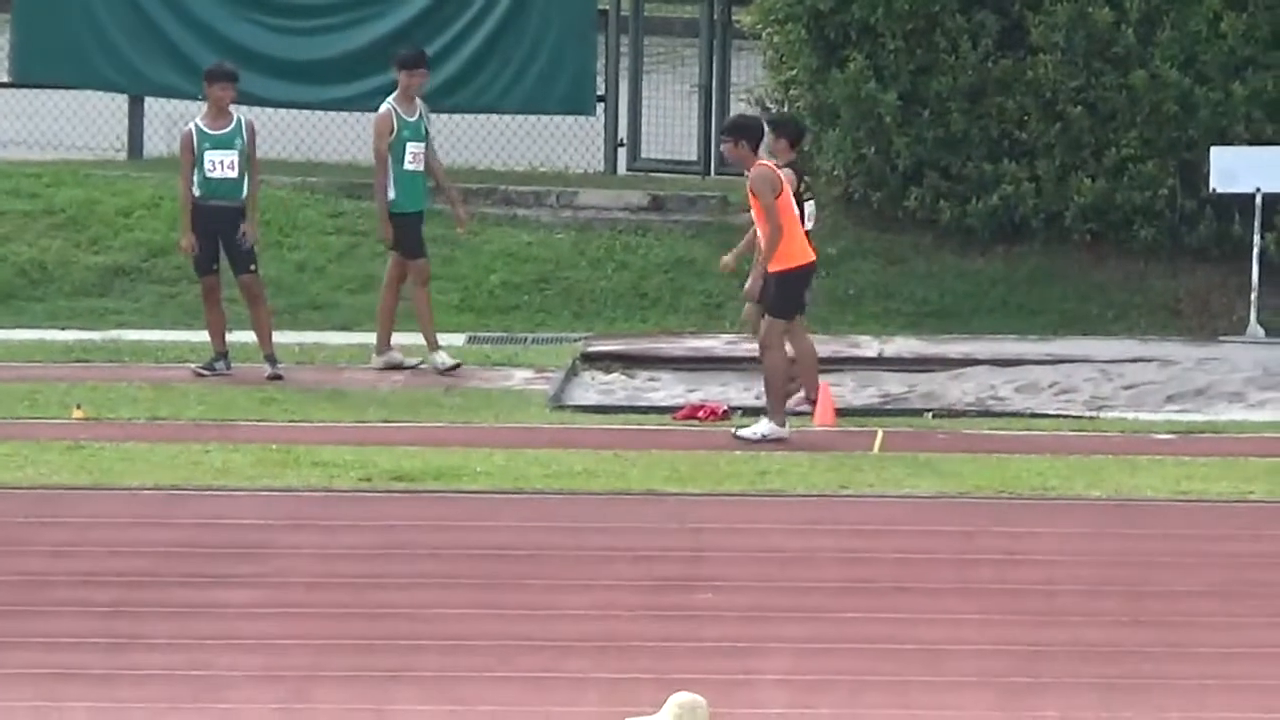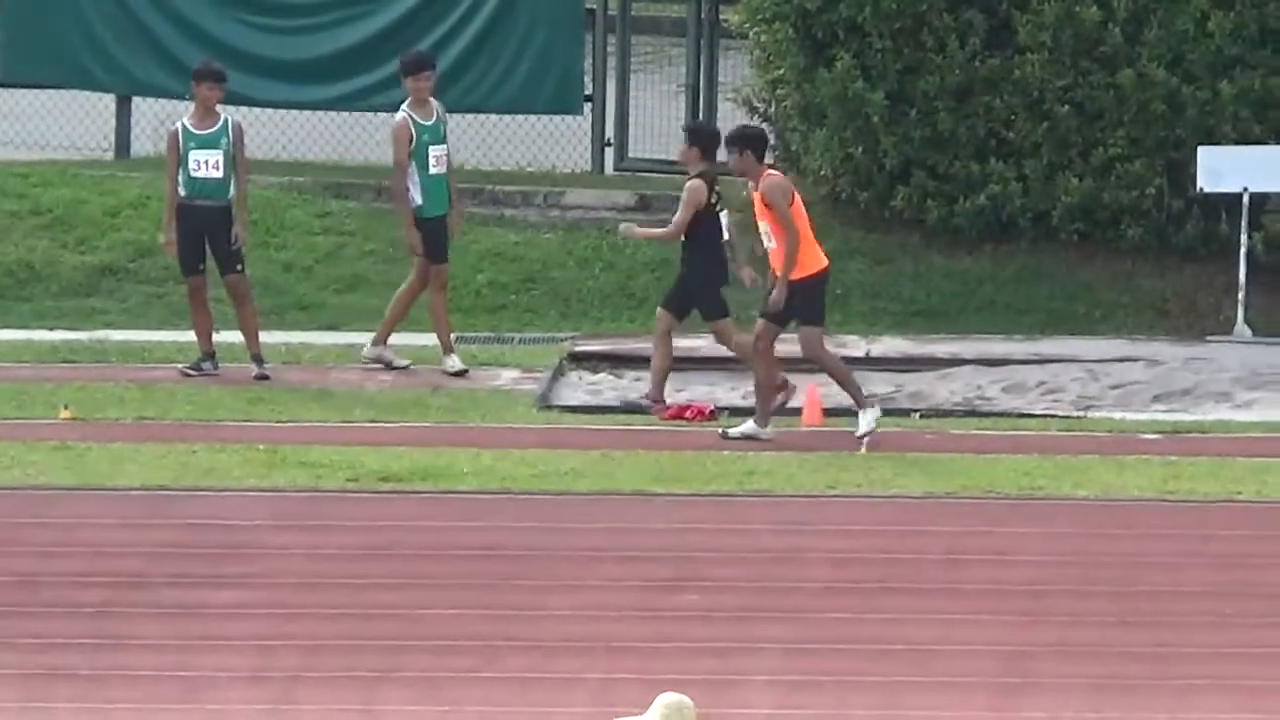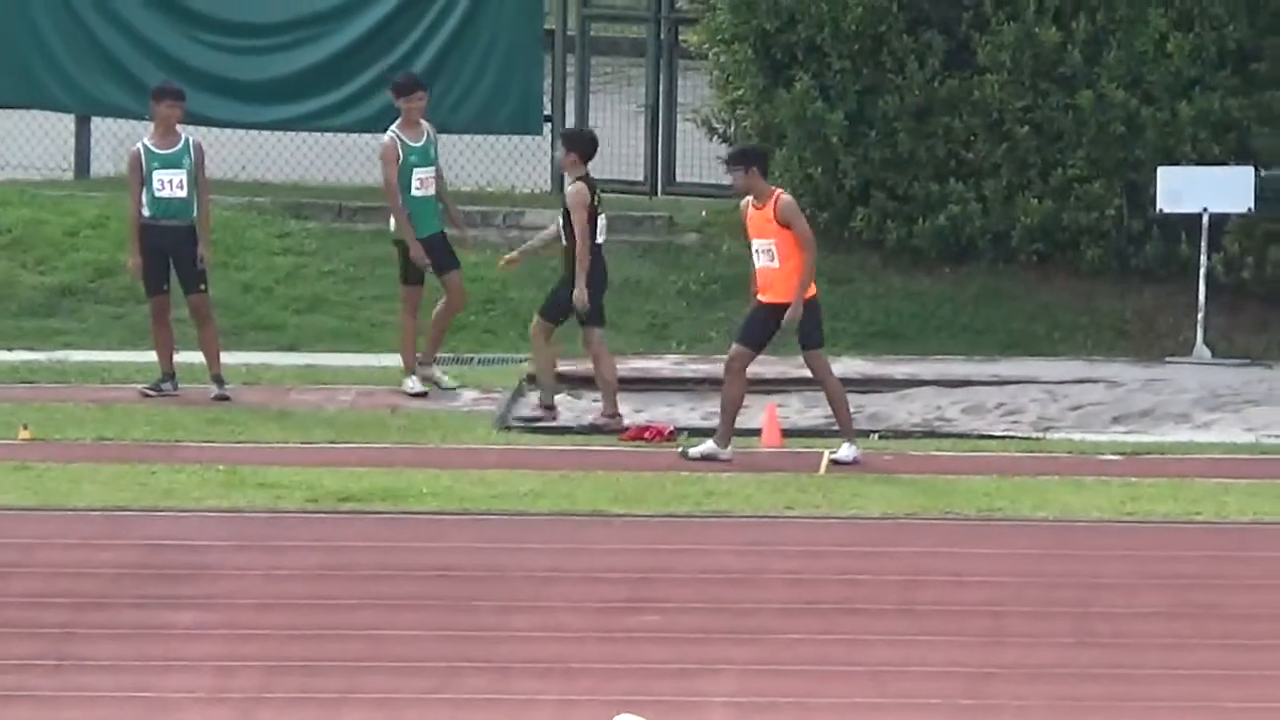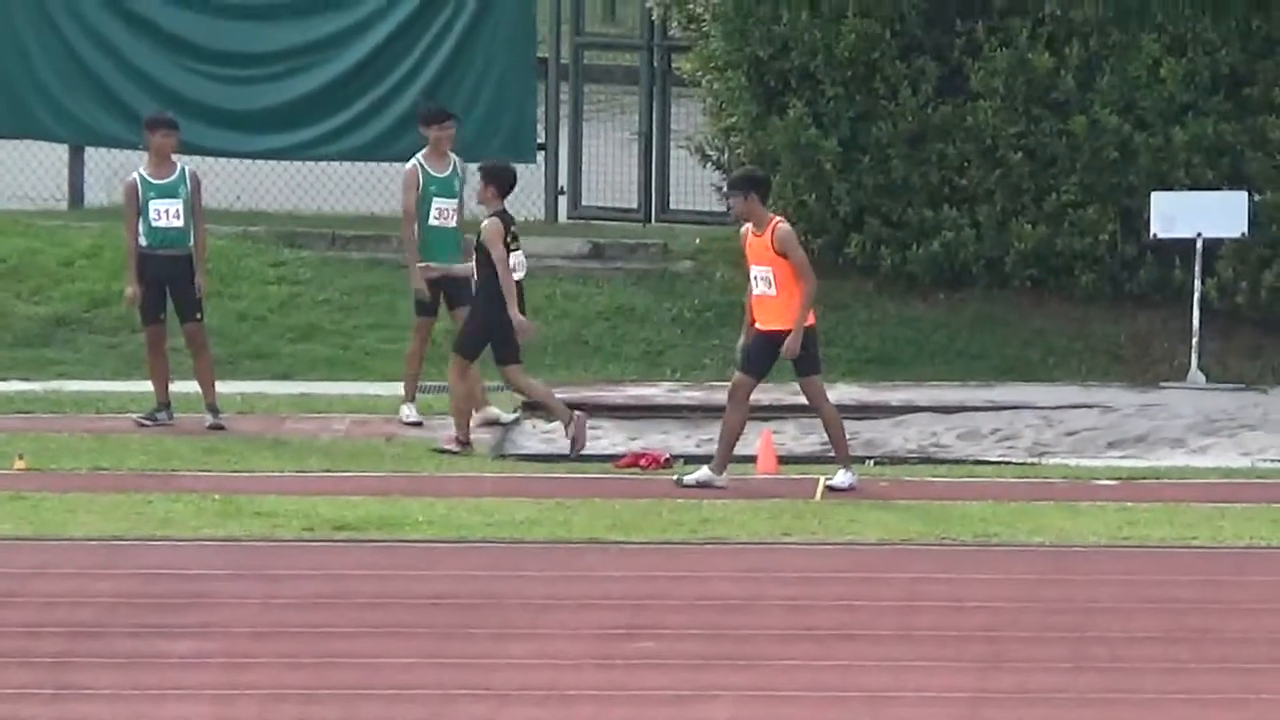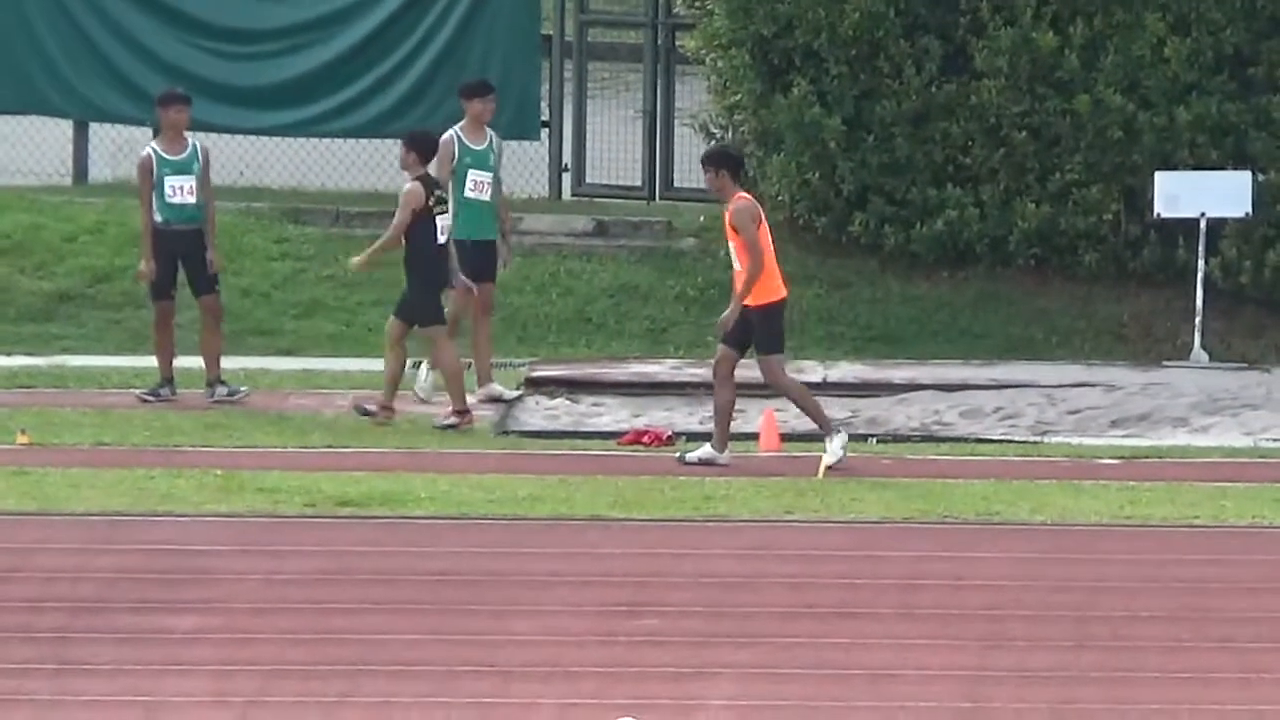
dt=0.3s
person 1, frame 1
left shoulder: (421, 109)
right shoulder: (387, 114)
left elbow: (430, 158)
right elbow: (380, 169)
left wrist: (454, 201)
right wrist: (383, 217)
left hip: (416, 204)
right hip: (399, 207)
left knee: (396, 277)
right knee: (420, 275)
left ankle: (383, 350)
right ankle: (434, 350)
person 1, frame 2
left shoulder: (439, 109)
right shoulder: (403, 123)
right elbow: (400, 179)
left wrist: (454, 202)
right wrist: (409, 227)
left hip: (441, 208)
right hip: (423, 211)
left knee: (420, 279)
right knee: (437, 281)
left ankle: (378, 344)
right ankle: (447, 353)
person 1, frame 3
left shoulder: (430, 132)
right shoulder: (391, 143)
right elbow: (392, 198)
left wrist: (457, 221)
right wrist: (411, 242)
left hip: (434, 228)
right hip: (409, 232)
left knee: (457, 293)
right knee: (411, 300)
left ankle: (426, 362)
right ankle: (409, 372)
person 1, frame 4
left shoulder: (458, 165)
right shoulder: (415, 170)
right elbow: (408, 223)
left wrist: (466, 259)
right wrist: (415, 270)
left hip: (455, 261)
right hip: (429, 261)
right knee: (423, 330)
left ankle: (481, 405)
right ankle: (408, 402)
person 1, frame 5
left shoulder: (494, 141)
right shoulder: (451, 141)
right elbow: (440, 191)
left wrist: (506, 237)
left hip: (487, 235)
right hip: (459, 234)
left knee: (485, 306)
right knee: (459, 305)
left ankle: (485, 383)
right ankle: (430, 367)
person 2, frame 1
left shoulder: (759, 175)
right shoulder: (762, 172)
left elbow: (776, 228)
left wrist: (757, 275)
right wrist: (758, 270)
left hip: (791, 265)
right hip: (787, 265)
left knee: (770, 340)
right knee: (774, 340)
left ankle: (776, 421)
right ankle: (775, 416)
person 2, frame 2
left shoulder: (774, 185)
right shoulder: (755, 187)
left elbow: (795, 236)
left wrist: (781, 287)
right wrist: (773, 281)
left hip: (809, 274)
right hip: (787, 276)
left knee: (812, 348)
right knee: (761, 340)
left ankle: (866, 406)
right ankle: (760, 422)
person 2, frame 3
left shoulder: (784, 204)
right shoulder: (746, 207)
left elbow: (810, 252)
left wrist: (798, 303)
right wrist: (758, 299)
left hip: (800, 300)
right hip: (767, 302)
left knee: (820, 370)
right knee: (734, 363)
left ankle: (849, 441)
right ankle: (721, 442)
person 2, frame 4
left shoulder: (781, 232)
right shoulder: (746, 233)
left elbow: (809, 283)
left wrist: (796, 334)
right wrist: (746, 330)
left hip: (796, 328)
right hip: (766, 328)
left knee: (817, 398)
right knee: (738, 391)
left ankle: (846, 468)
right ankle: (716, 469)
person 2, frame 5
left shoulder: (741, 207)
right shoulder: (734, 207)
left elbow: (757, 262)
left wrist: (734, 306)
right wrist: (736, 304)
left hip: (766, 301)
right hip: (750, 303)
left knee: (774, 376)
right knee: (722, 366)
left ankle: (833, 433)
right ankle: (718, 447)
person 3, frame 1
left shoulder: (245, 127)
right shoulder: (192, 133)
left elbow: (252, 175)
right elbow: (186, 183)
left wrist: (251, 219)
right wrist: (185, 230)
left hip: (234, 213)
right hip: (203, 214)
left knee: (251, 285)
right knee: (209, 288)
left ankle: (270, 358)
right ankle: (221, 356)
person 3, frame 2
left shoulder: (232, 127)
right shoulder: (178, 132)
left elbow: (241, 178)
right elbow: (172, 182)
left wrist: (241, 222)
right wrist: (167, 227)
left hip: (221, 213)
right hip: (189, 214)
left knee: (238, 286)
right knee: (196, 288)
left ankle: (257, 358)
right ankle: (207, 357)
person 3, frame 3
left shoulder: (193, 147)
right shoulder: (139, 152)
left elbow: (202, 196)
right elbow: (135, 203)
left wrist: (205, 241)
right wrist: (134, 249)
left hip: (185, 233)
right hip: (153, 234)
left knee: (201, 306)
right knee: (159, 308)
left ankle: (217, 378)
right ankle: (167, 377)
person 3, frame 4
left shoulder: (189, 176)
right shoulder: (135, 183)
left elbow: (199, 225)
right elbow: (132, 234)
left wrist: (201, 270)
right wrist: (131, 279)
left hip: (182, 262)
right hip: (150, 263)
left knee: (196, 335)
right knee: (155, 337)
left ankle: (212, 408)
right ankle: (163, 407)
person 3, frame 5
left shoulder: (200, 152)
right shoulder: (149, 157)
left elbow: (207, 200)
right elbow: (146, 209)
left wrist: (212, 245)
right wrist: (146, 255)
left hip: (194, 237)
right hip: (164, 238)
left knee: (212, 309)
right knee: (163, 313)
left ankle: (215, 383)
right ankle: (166, 382)
person 4, frame 1
left shoulder: (785, 175)
right shoulder: (796, 172)
left wrist: (735, 256)
right knee: (752, 317)
left ankle: (809, 395)
right ankle: (795, 385)
person 4, frame 2
left shoulder: (695, 186)
right shoulder: (709, 182)
left elbow: (674, 231)
right elbow: (725, 227)
left wrist: (637, 233)
right wrist: (741, 264)
left hip: (702, 271)
right hip: (696, 269)
left knee: (725, 333)
right knee: (662, 326)
left ankle: (780, 384)
right ankle: (655, 395)
person 4, frame 3
left shoulder: (576, 190)
right shoulder: (586, 186)
left elbow: (582, 240)
right elbow: (556, 230)
left wrist: (579, 284)
right wrist: (521, 251)
left hip: (580, 278)
right hip: (591, 276)
left knee: (538, 332)
right knee: (595, 343)
left ankle: (546, 405)
right ankle: (610, 413)
person 4, frame 4
left shoulder: (490, 225)
right shoulder: (506, 222)
left elbow: (503, 271)
left wrist: (514, 313)
left hip: (489, 311)
right hip: (502, 312)
left knee: (458, 369)
right knee: (515, 377)
left ankle: (461, 439)
right ankle: (569, 418)
person 4, frame 5
left shoulder: (413, 189)
right shoulder: (432, 186)
left elbow: (393, 236)
right elbow: (441, 235)
left wrist: (363, 259)
right wrist: (455, 273)
left hip: (424, 277)
right hip: (431, 273)
left knee: (439, 341)
right knee: (393, 334)
left ankle: (460, 409)
right ankle: (384, 405)
